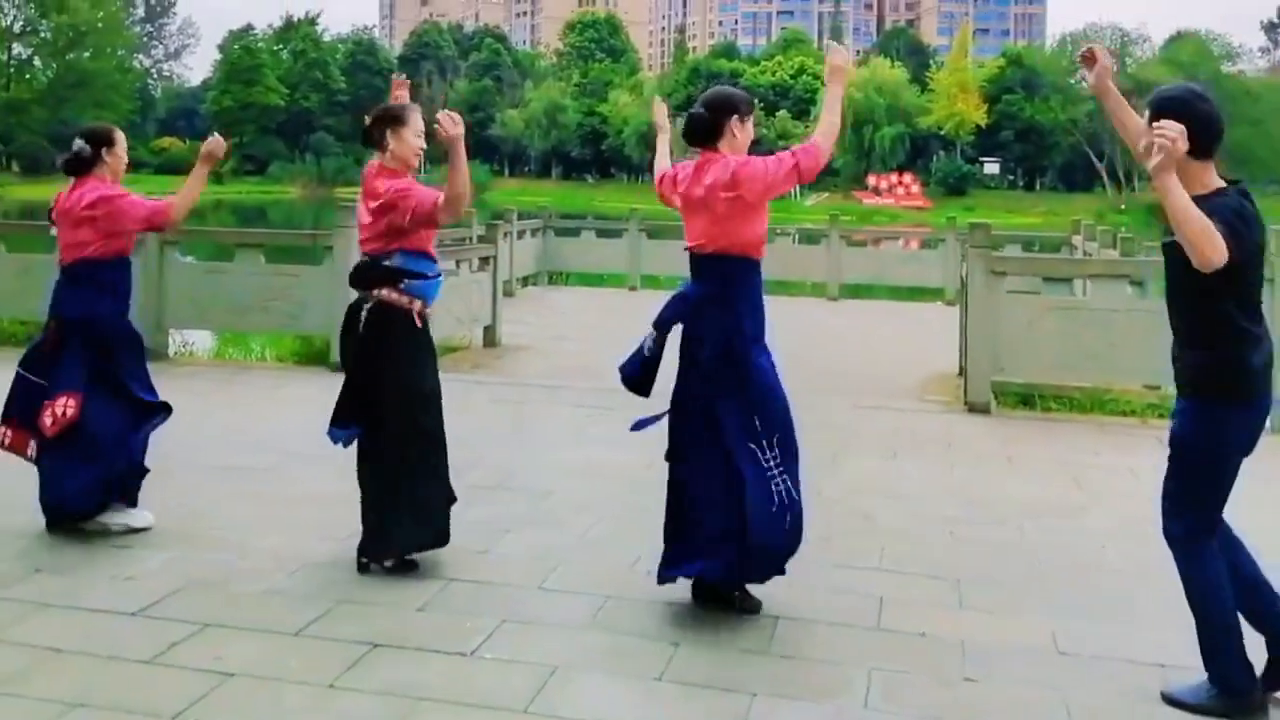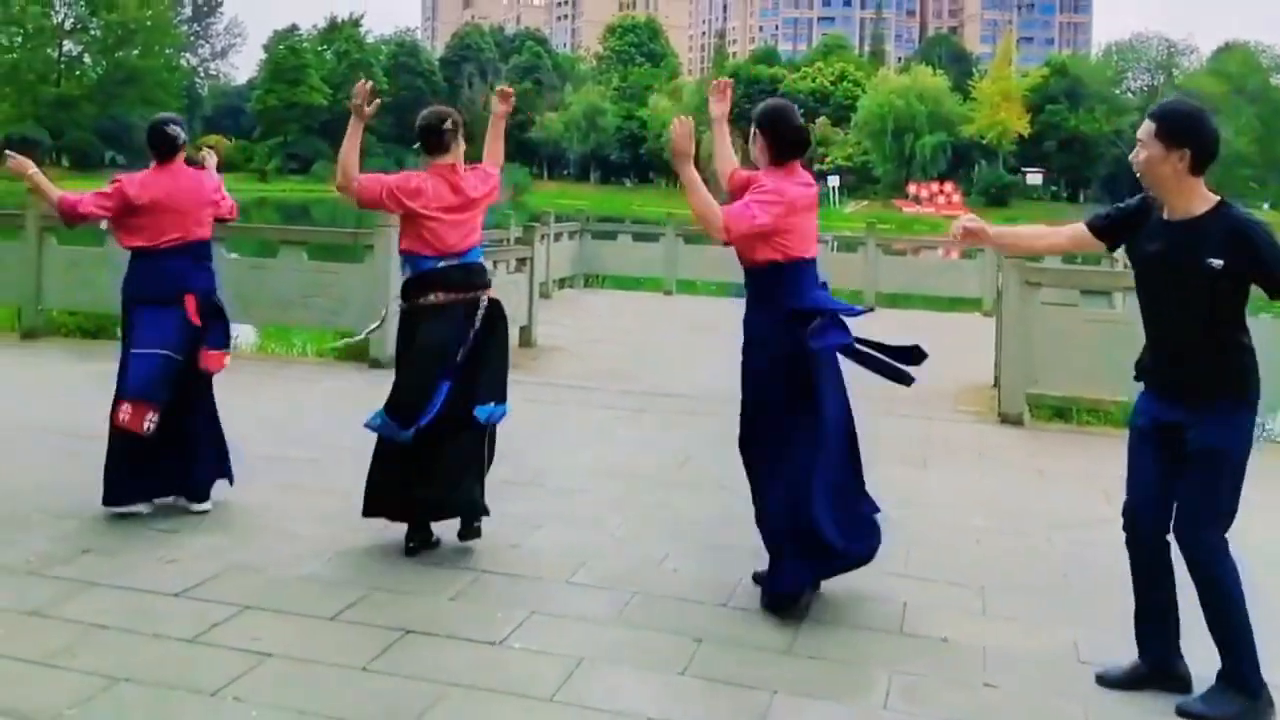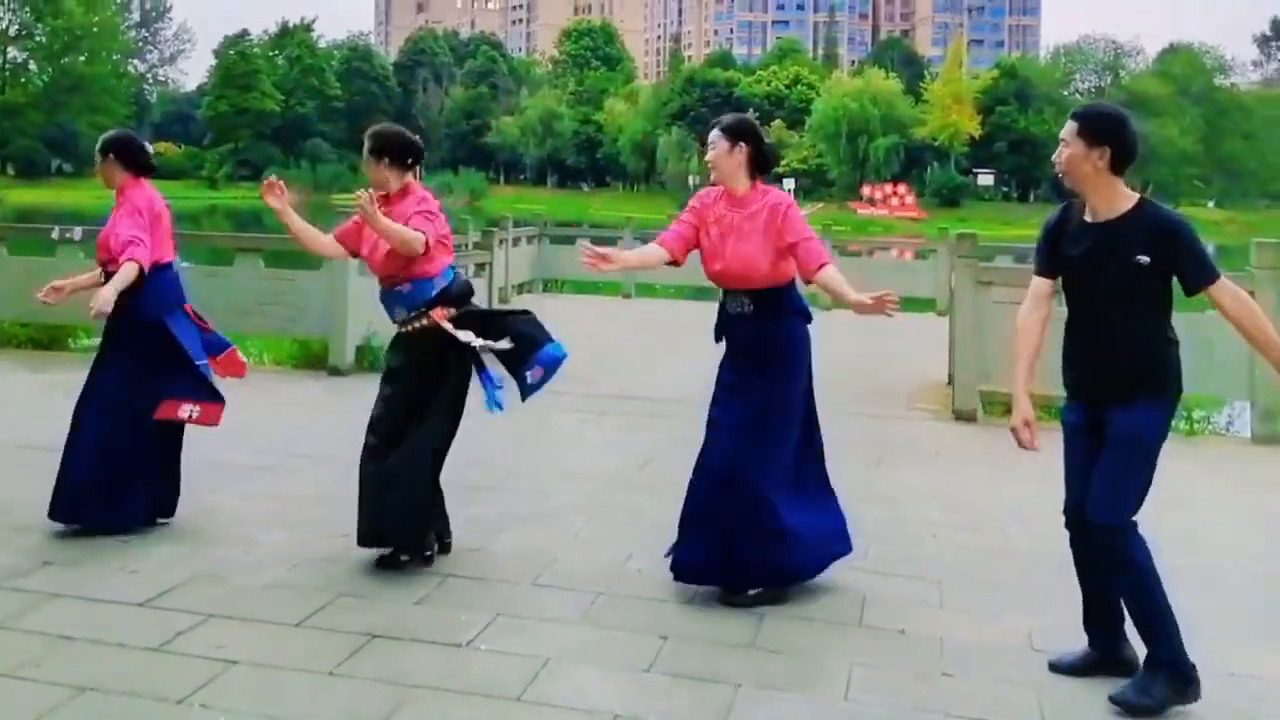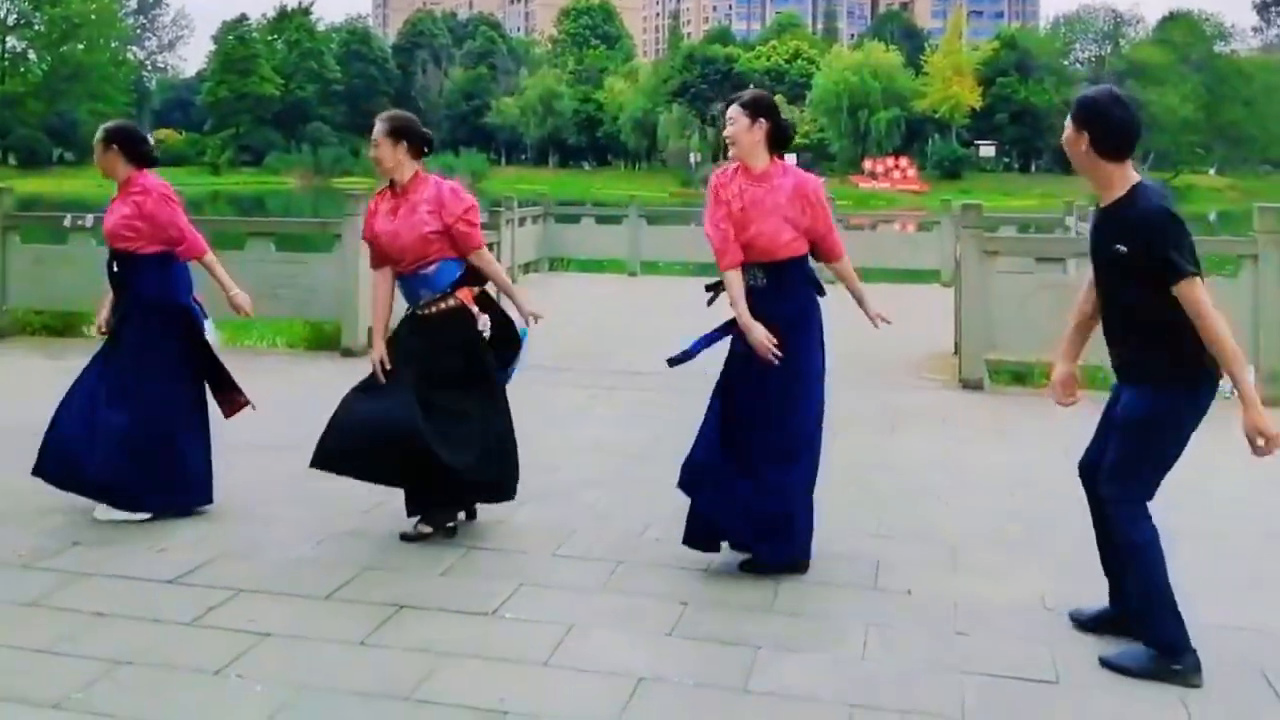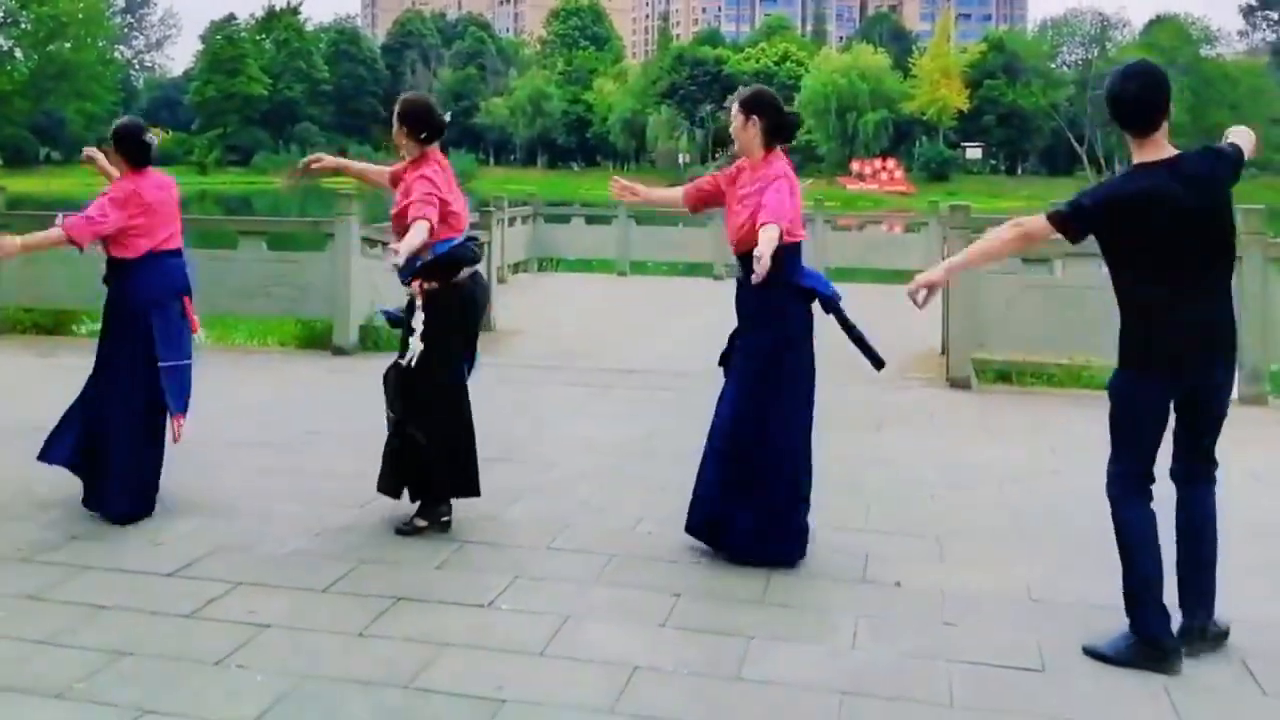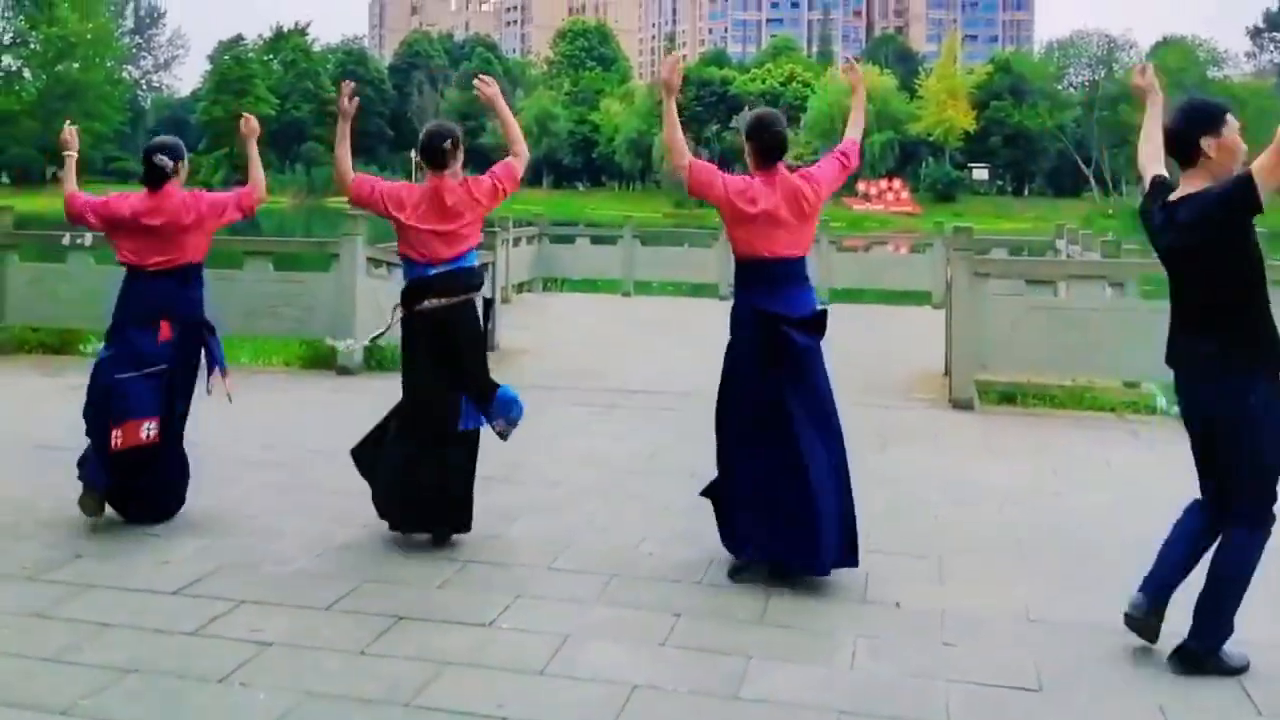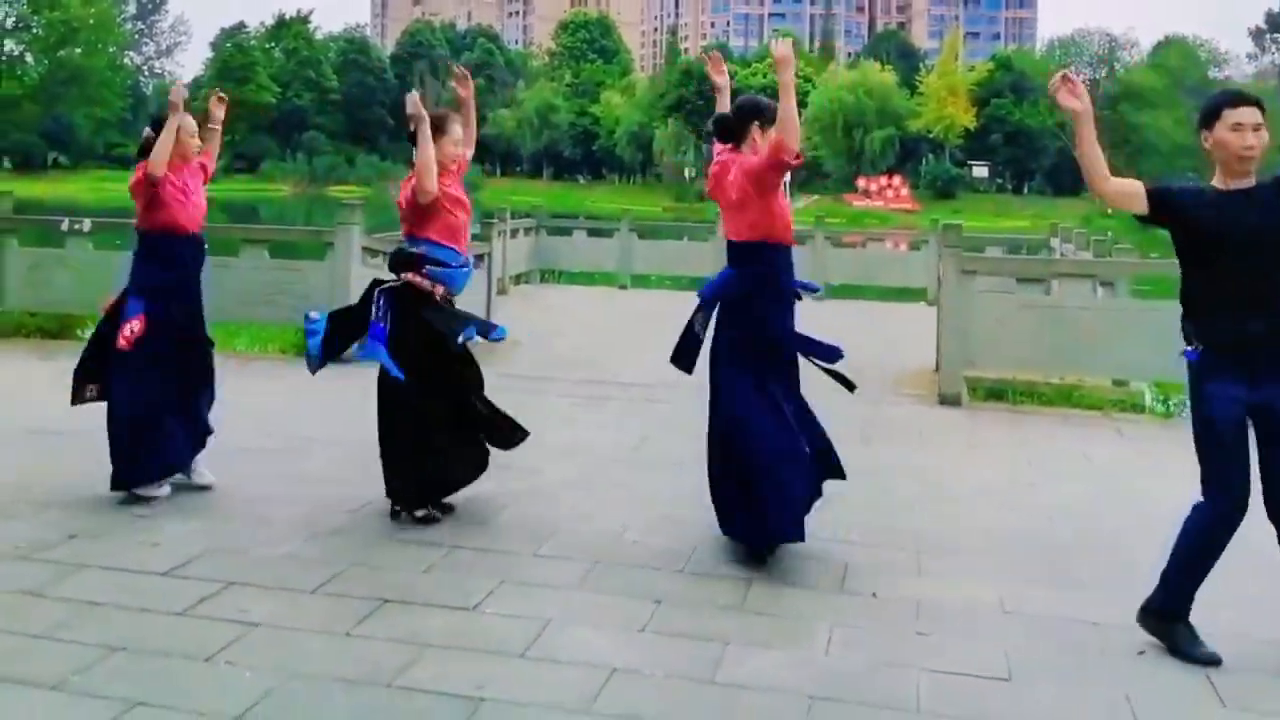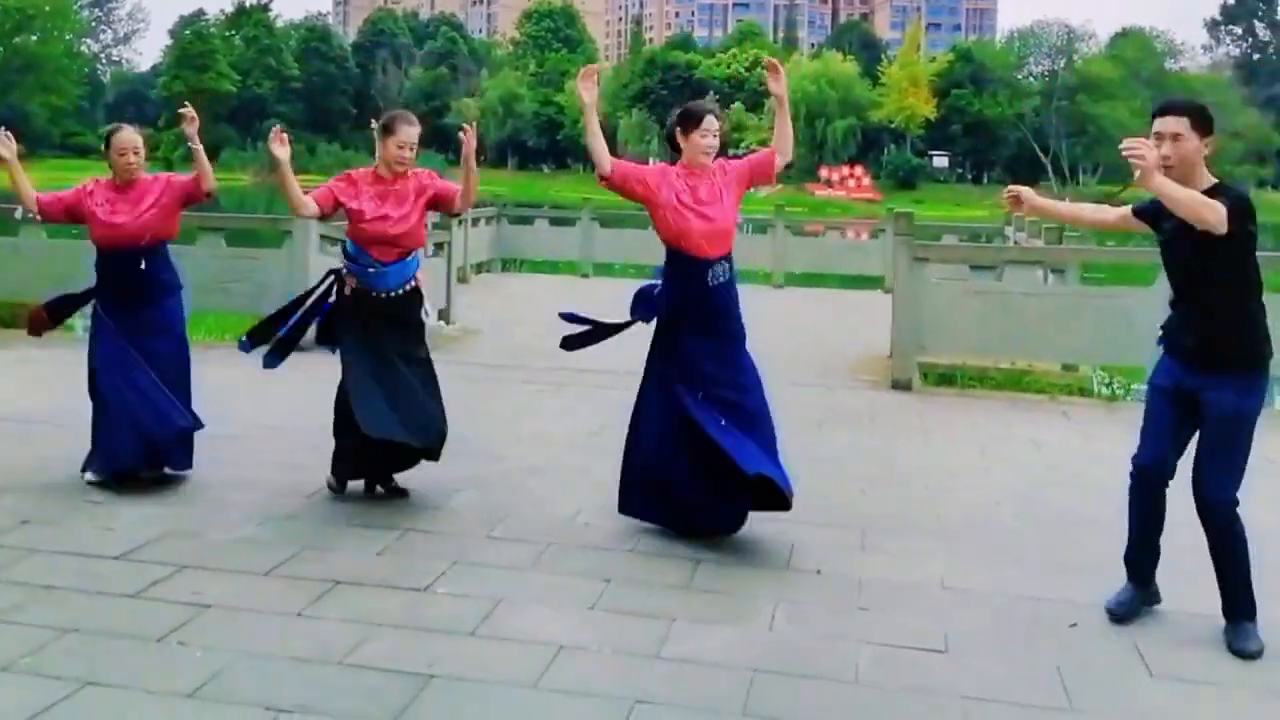
dt=0.3s
person 1, frame 1
left shoulder: (1221, 212)
right shoulder: (1218, 192)
left elbow: (1209, 258)
right elbow: (1145, 143)
left wrist: (1163, 176)
right wrist: (1106, 87)
left hip: (1222, 395)
left knee: (1188, 529)
right knee: (1200, 520)
person 1, frame 2
right shoulder: (1134, 218)
right elbow: (1060, 239)
right wrist: (991, 234)
left hip: (1220, 406)
right hip: (1160, 397)
left knee: (1200, 536)
right knee: (1143, 523)
right ankle: (1159, 657)
person 1, frame 3
left shoulder: (1161, 228)
right shoulder: (1062, 228)
left elbow: (1231, 300)
right elbow: (1036, 305)
right wrist: (1022, 393)
left hip: (1144, 399)
right hip: (1084, 397)
left knee: (1110, 519)
right knee: (1081, 517)
left ankle: (1171, 667)
right ankle: (1108, 644)
person 1, frame 4
left shoulder: (1148, 216)
right shoulder: (1108, 212)
left elbow: (1203, 309)
right elbow: (1097, 288)
right wrist: (1066, 356)
left hip: (1172, 381)
right hip: (1158, 375)
left knee: (1121, 497)
right knee: (1099, 471)
left ankle: (1171, 649)
right ankle: (1128, 606)
person 1, frame 5
left shoulder: (1114, 197)
right shoulder: (1212, 166)
left elbow: (1024, 233)
right elbow: (1244, 138)
left wrist: (945, 268)
right wrist: (1239, 134)
left hip: (1151, 362)
right hip: (1216, 355)
left knee: (1129, 485)
right knee: (1196, 478)
left ankle: (1152, 634)
right ankle: (1198, 620)
person 1, frame 6
left shoulder: (1162, 204)
right shoulder: (1215, 203)
left elbow: (1148, 155)
left wrist: (1151, 97)
left hip: (1197, 381)
left knee: (1217, 500)
left ankle: (1151, 597)
right ankle: (1203, 644)
person 1, frame 7
right shoulder: (1188, 202)
right elbow: (1106, 185)
right wrist: (1083, 116)
right hip: (1220, 373)
right knee: (1225, 500)
right ankle: (1166, 612)
person 1, frame 8
left shoulder: (1232, 201)
right shoulder: (1163, 206)
left elbow: (1204, 216)
right elbow: (1109, 217)
left wrist: (1155, 180)
right wrist: (1043, 205)
left hip: (1235, 372)
right hip: (1179, 362)
left knee: (1214, 496)
right knee: (1147, 471)
left ankle: (1241, 615)
right ankle: (1140, 581)
person 2, frame 1
left shoulder: (692, 175)
right shoulder: (744, 176)
left elbow: (663, 178)
right elbow: (812, 156)
left wrist: (661, 124)
right wrist: (833, 85)
left hip: (714, 313)
right hip: (729, 315)
left knee: (713, 439)
right knee: (758, 440)
left ankle: (716, 570)
right ankle: (722, 575)
person 2, frame 2
left shoulder: (781, 190)
right shoulder: (785, 181)
left elbow: (721, 227)
right elbow: (733, 180)
left wrist: (685, 162)
right wrist: (718, 120)
left hip: (779, 321)
right hip: (805, 318)
left knee: (777, 446)
right knee: (806, 439)
left ankle: (792, 580)
right ankle: (802, 563)
person 2, frame 3
left shoulder: (777, 205)
right shoulder: (705, 204)
left elbow: (816, 263)
right elbow: (668, 247)
left wrist: (856, 300)
right wrist: (619, 260)
left hip: (778, 339)
right hip: (743, 340)
left knee: (754, 457)
right knee: (730, 451)
left ankle: (767, 572)
right ankle: (748, 561)
person 2, frame 4
left shoulder: (802, 186)
right shoulder: (722, 182)
left elbow: (833, 251)
right elbow: (727, 256)
left wrist: (865, 303)
right wrist: (744, 319)
left hip: (793, 311)
right hip: (750, 316)
left knee: (784, 430)
right knee: (735, 422)
left ankle: (785, 548)
right ankle: (751, 529)
person 2, frame 5
left shoulder: (777, 176)
right shoulder: (739, 172)
left elbow: (773, 221)
right elbow: (693, 194)
left wrist: (764, 251)
right wrist: (643, 194)
left hip: (779, 307)
right hip: (757, 309)
left knee: (770, 423)
right knee: (742, 417)
left ankle: (776, 540)
right ankle: (748, 529)
person 2, frame 6
left shoulder: (734, 191)
right shoulder: (810, 186)
left elbow: (680, 162)
right elbow: (849, 149)
left wrist: (670, 100)
right wrist: (857, 92)
left hip: (752, 318)
right hip: (795, 315)
left knee: (749, 429)
right knee: (799, 430)
left ankle: (762, 546)
right ankle: (799, 546)
person 2, frame 7
left shoulder: (726, 167)
right shoulder: (757, 171)
left elbow: (724, 137)
right elbow: (788, 147)
left wrist: (723, 89)
right wrist: (786, 75)
left hip: (738, 297)
right hip: (760, 300)
left knee: (746, 405)
right knee: (764, 410)
left ankle: (755, 520)
right ankle: (765, 523)
person 2, frame 8
left shoulder: (731, 176)
right shoulder: (659, 181)
left elbow: (779, 157)
right elbow: (606, 165)
left wrist: (780, 103)
right wrist: (590, 108)
left hip: (723, 307)
right hip: (683, 309)
left knee: (735, 401)
right knee: (703, 403)
left ankle: (710, 497)
right ankle: (701, 504)
person 3, frame 1
left shoulder: (378, 176)
right shoulder: (396, 190)
right elbow: (453, 207)
left wrist: (398, 109)
right wrist: (456, 143)
left hip: (391, 316)
right hip: (395, 318)
left knee: (390, 425)
right knee: (406, 427)
left ankle: (386, 536)
right ankle: (381, 546)
person 3, frame 2
left shoulder: (412, 185)
right shoulder: (475, 183)
left elbow: (350, 185)
right elbow: (494, 168)
left wrist: (358, 122)
right wrist: (500, 121)
left hip: (427, 311)
right hip: (473, 307)
left knee: (415, 412)
right knee: (465, 412)
left ankle: (417, 524)
right ankle: (466, 511)
person 3, frame 3
left shoulder: (421, 204)
right shoulder: (374, 213)
left elbow: (415, 246)
right elbow: (330, 246)
left wrist: (375, 220)
right wrist: (284, 211)
left hip: (442, 330)
right hip: (417, 334)
left knee: (405, 436)
right knee: (400, 433)
left ankle: (416, 539)
right ankle: (428, 532)
person 3, frame 4
left shoulder: (444, 194)
right shoulder: (378, 206)
left elbow: (479, 255)
right elbow: (384, 277)
left wrist: (518, 299)
right wrist: (378, 339)
left hip: (457, 315)
right hip: (422, 318)
left knee: (438, 410)
left ankle: (441, 510)
right ankle: (452, 500)
person 3, frame 5
left shoulder: (424, 178)
right shoulder: (424, 166)
left elbow: (423, 225)
right elbow: (389, 175)
left wrist: (403, 246)
right wrist: (339, 163)
left hip: (443, 294)
right hip: (442, 292)
left knee: (429, 395)
right knee: (418, 390)
left ankle: (436, 503)
right ankle: (436, 493)
person 3, frame 6
left shoulder: (402, 198)
right shoulder: (472, 191)
left elbow: (347, 182)
right elbow: (519, 159)
left wrist: (345, 122)
right wrist: (499, 103)
left hip: (419, 315)
right hip: (461, 314)
left knee: (419, 410)
right knee: (457, 416)
left ankle: (409, 509)
right ankle: (443, 518)
person 3, frame 7
left shoulder: (446, 175)
right shoulder: (422, 187)
left elbow: (467, 150)
right elbow: (429, 189)
left wrist: (468, 101)
right wrist: (424, 122)
left hip: (426, 298)
right hip: (420, 297)
left knee: (437, 389)
right knee: (436, 391)
left ankle: (420, 491)
right ankle: (415, 497)
person 3, frame 8
left shoulder: (423, 183)
right shoulder: (352, 183)
left elbow: (464, 203)
right elbow: (306, 208)
left wrist: (468, 159)
right wrist: (284, 166)
left hip: (402, 299)
right hip: (357, 297)
left knee: (407, 382)
right knee: (363, 380)
left ankle: (380, 469)
right ankle: (347, 467)
person 4, frame 1
left shoulder: (73, 194)
right shoulder: (104, 197)
right elbow: (166, 215)
right wrist: (204, 166)
left hip: (82, 307)
right hip: (97, 311)
left knee: (85, 404)
right knee: (119, 401)
left ankle: (72, 502)
right ankle: (109, 501)
person 4, frame 2
left shoulder: (133, 186)
right shoulder: (206, 183)
left elbow: (76, 208)
right elbow: (228, 210)
left hip: (148, 290)
right hip: (193, 291)
left knee: (143, 384)
right knee: (190, 388)
left ankle: (131, 489)
right ankle: (193, 487)
person 4, frame 3
left shoulder: (133, 201)
right shoulder: (142, 197)
left elbow: (135, 257)
left wrist: (112, 291)
right wrist: (71, 286)
left hip: (143, 315)
right hip: (153, 311)
left knee: (115, 408)
right knee: (155, 406)
left ankle: (100, 508)
right ankle: (151, 502)
person 4, frame 4
left shoulder: (151, 191)
right shoulder: (124, 196)
left elbow: (193, 242)
right elbow: (123, 265)
left wrist: (229, 288)
right wrist: (108, 308)
left hip: (161, 308)
right hip: (144, 308)
left knee: (147, 395)
right knee: (125, 392)
left ankle: (139, 496)
right ankle: (136, 490)
person 4, frame 5
left shoulder: (122, 193)
right shoulder: (164, 183)
left elbow: (82, 226)
right wrist: (107, 167)
left hip: (138, 298)
right hip: (167, 294)
left knee: (130, 397)
right knee: (132, 391)
left ankle: (124, 499)
right ankle: (125, 490)
person 4, frame 6
left shoulder: (123, 206)
right shoulder: (194, 204)
left elbow: (74, 204)
right elbow: (255, 196)
left wrist: (70, 156)
right wrist: (250, 144)
left hip: (134, 311)
right hip: (180, 314)
left knee: (122, 397)
right knee: (166, 404)
left ankle: (103, 478)
right ankle: (152, 498)
person 4, frame 7
left shoulder: (186, 173)
right shoulder: (151, 177)
left elbow: (207, 160)
right elbow: (153, 171)
left wrist: (215, 121)
right wrist: (174, 116)
left hip: (181, 288)
right hip: (156, 287)
left knee: (189, 373)
right knee: (145, 374)
left ankle: (180, 457)
right ankle: (139, 473)
person 4, frame 8
left shoulder: (164, 187)
right shoulder: (91, 194)
left elbow: (207, 187)
right elbow: (40, 205)
left wrist: (194, 141)
left hip: (158, 293)
right hip: (112, 295)
left knee: (165, 373)
right knee: (113, 375)
left ankle: (161, 454)
right ankle: (113, 456)
